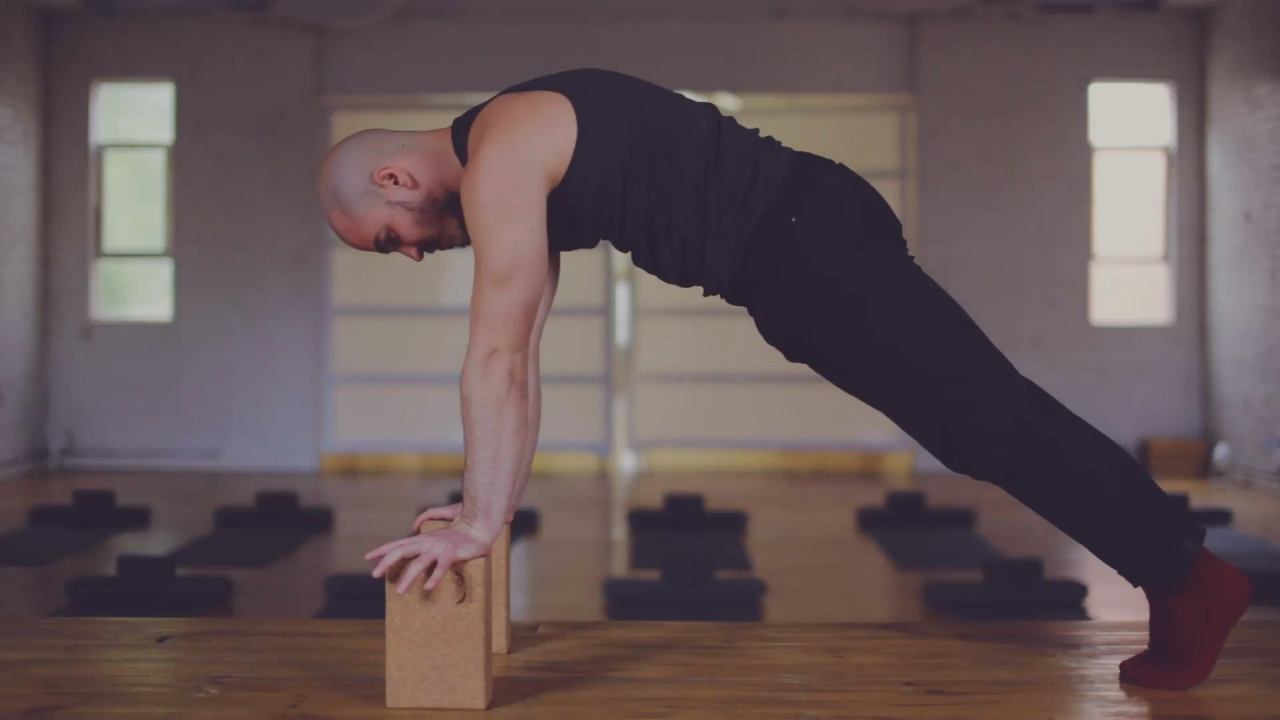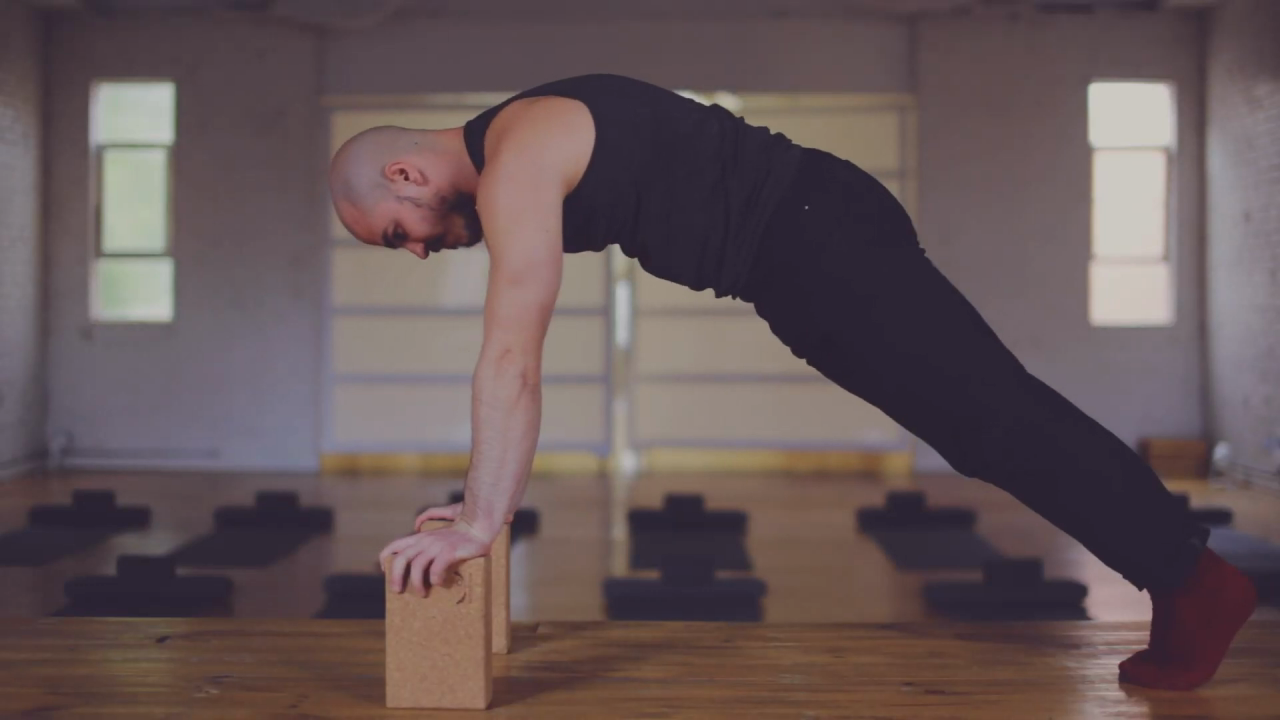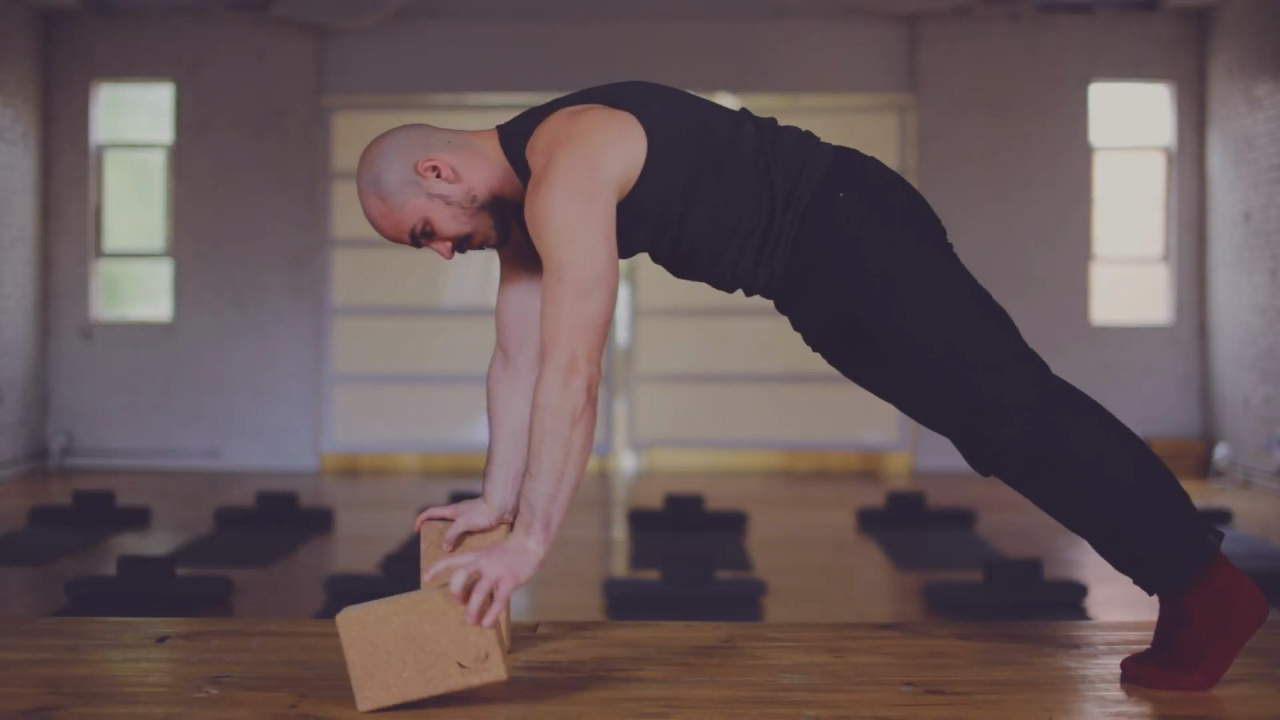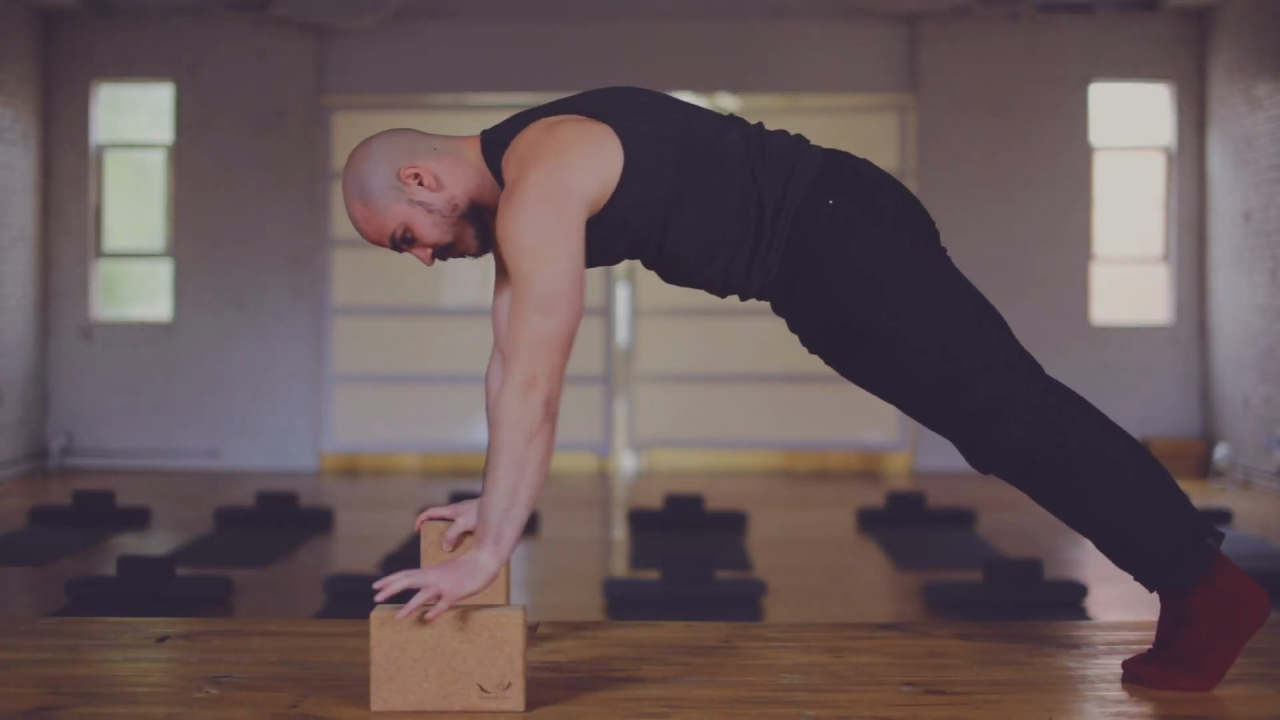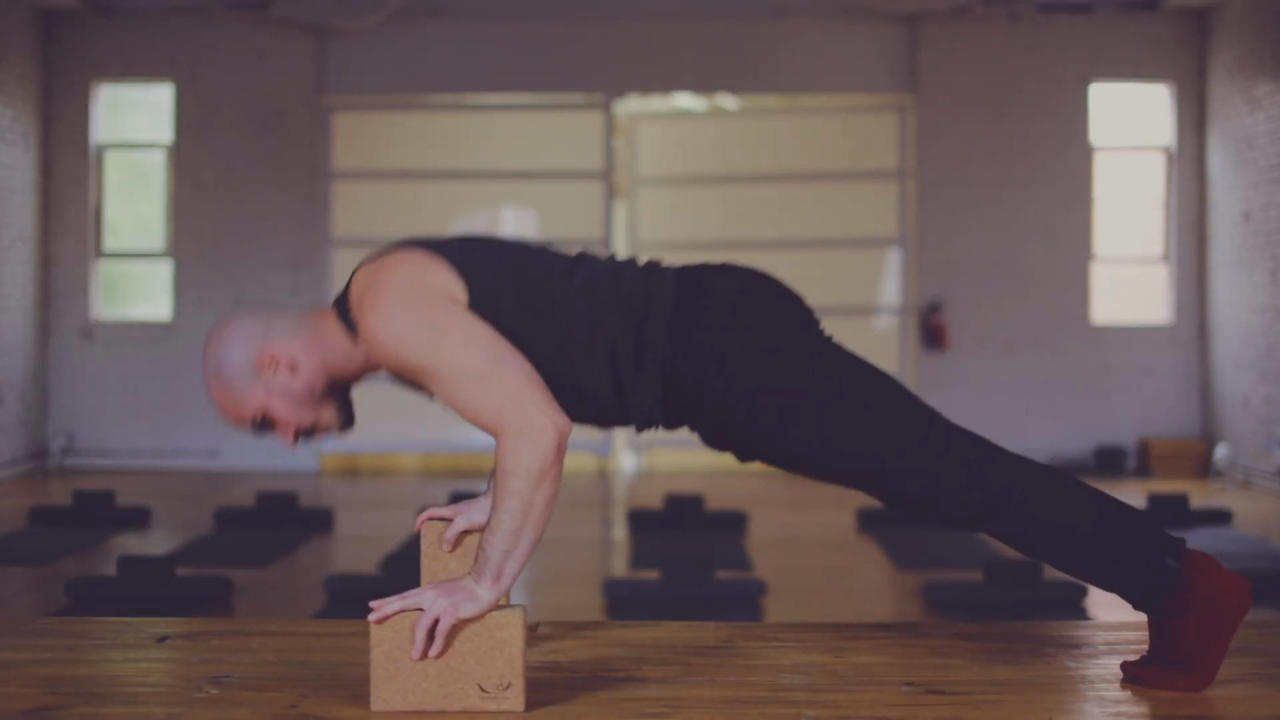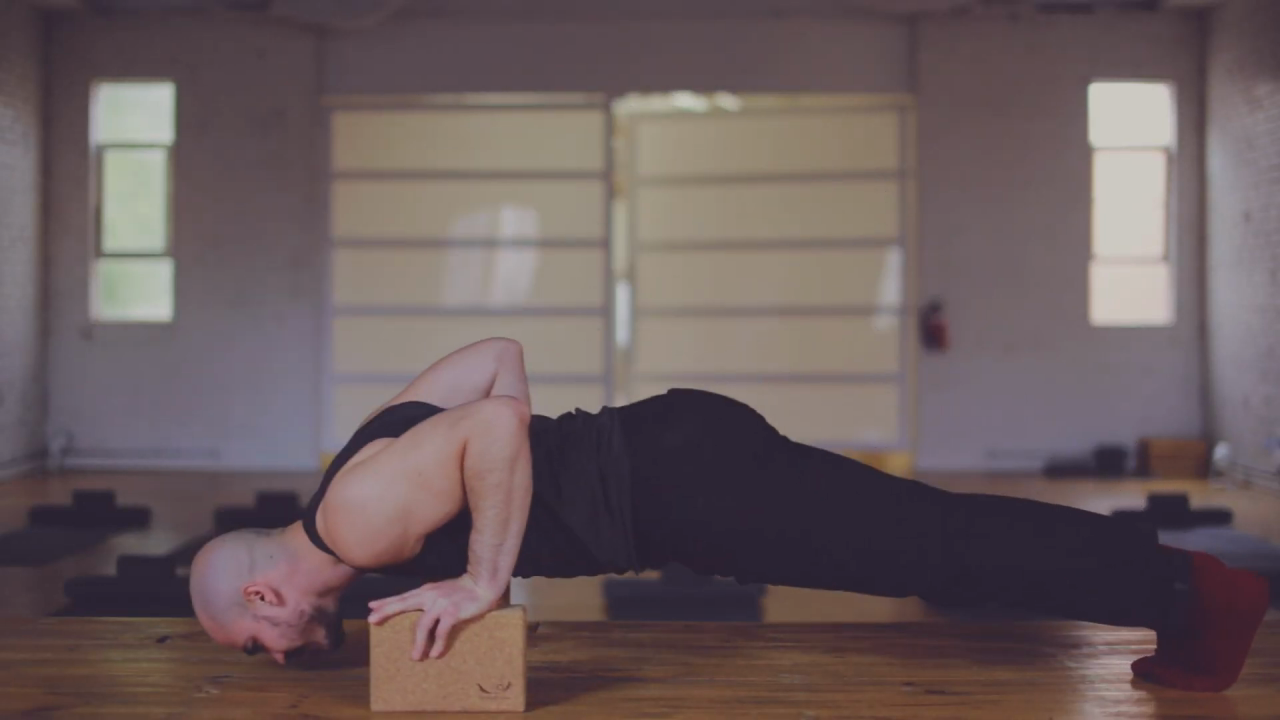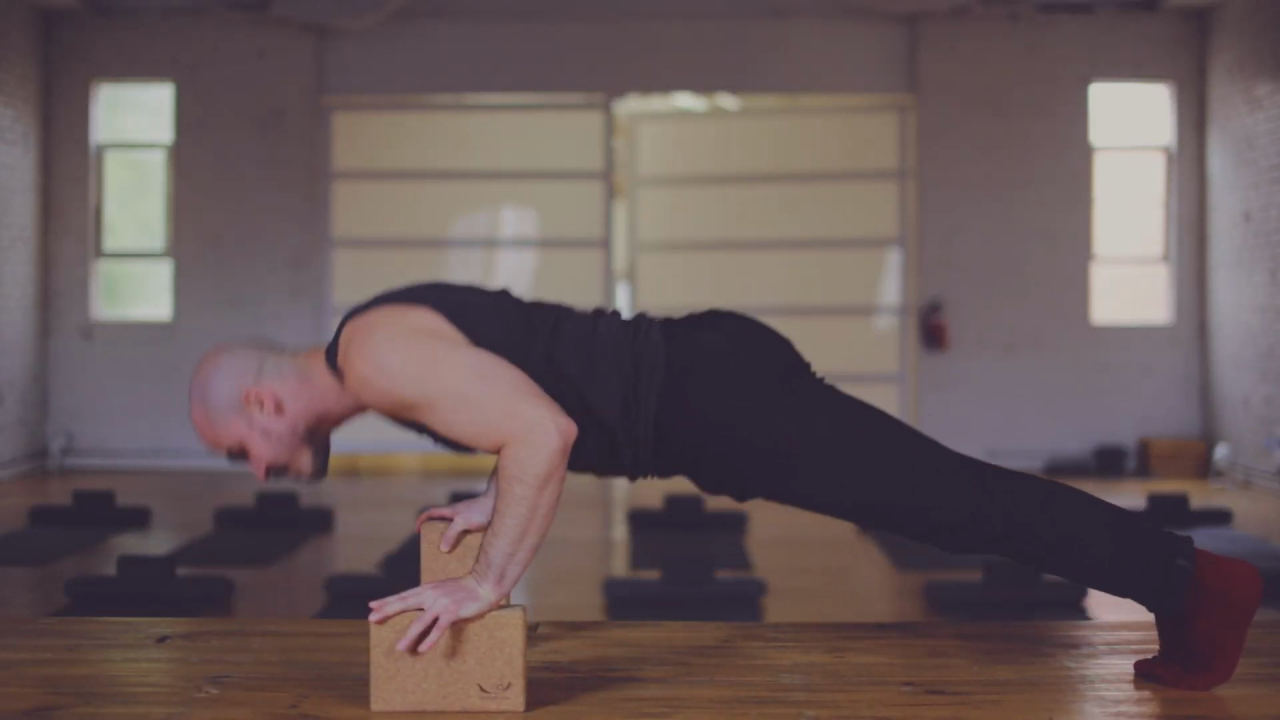
dt=0.5s
person 1, frame 1
left shoulder: (499, 159)
right shoulder: (509, 174)
left elbow: (496, 354)
right elbow: (517, 352)
left wrist: (480, 523)
right wrist: (490, 503)
left hip: (806, 238)
right hip: (792, 248)
left knee: (991, 420)
right knee: (980, 421)
left ankle: (1190, 578)
right ankle: (1175, 578)
person 1, frame 2
left shoulder: (516, 163)
right shoulder: (509, 178)
left elbow: (509, 357)
right elbow: (516, 355)
left wrist: (478, 524)
right wrist: (487, 501)
left hip: (818, 235)
right hip: (801, 247)
left knee: (994, 415)
right knee: (986, 419)
left ankle: (1195, 580)
right ankle: (1181, 582)
person 1, frame 3
left shoulder: (565, 173)
right shoulder: (517, 191)
left elbow: (570, 370)
right elbow: (519, 355)
left wrist: (531, 540)
right wrist: (497, 498)
left hip: (850, 230)
right hip: (817, 265)
left knee: (1017, 413)
right knee: (1001, 423)
left ankle: (1207, 586)
right ankle: (1191, 590)
person 1, frame 4
left shoulder: (536, 188)
right shoulder: (512, 188)
left elbow: (532, 381)
right elbow: (512, 356)
left wrist: (487, 554)
right wrist: (491, 502)
left hip: (840, 234)
right hip: (816, 256)
left knee: (1014, 417)
right knee: (1002, 423)
left ankle: (1207, 588)
right ankle: (1192, 591)
person 1, frame 5
left shoulder: (387, 317)
right shoulder: (396, 304)
left elbow: (542, 430)
left wrist: (486, 581)
right wrist: (506, 501)
left hip: (720, 347)
right hip: (709, 335)
left knee: (955, 479)
right knee: (944, 477)
left ankle: (1180, 584)
right ankle: (1168, 585)
person 1, frame 6
left shoulder: (356, 520)
right shoulder: (371, 468)
left elbow: (496, 424)
right elbow: (498, 352)
left wrist: (480, 580)
left hip: (685, 489)
right hip: (677, 446)
left knee: (942, 550)
right knee: (941, 535)
left ankle: (1192, 595)
right ankle: (1177, 588)
person 1, frame 7
left shoulder: (378, 356)
right shoulder: (392, 331)
left elbow: (550, 436)
left wrist: (486, 584)
right wrist: (506, 500)
left hip: (713, 399)
right hip: (706, 381)
left knee: (960, 505)
right knee: (953, 501)
left ankle: (1196, 587)
right ankle: (1177, 584)
